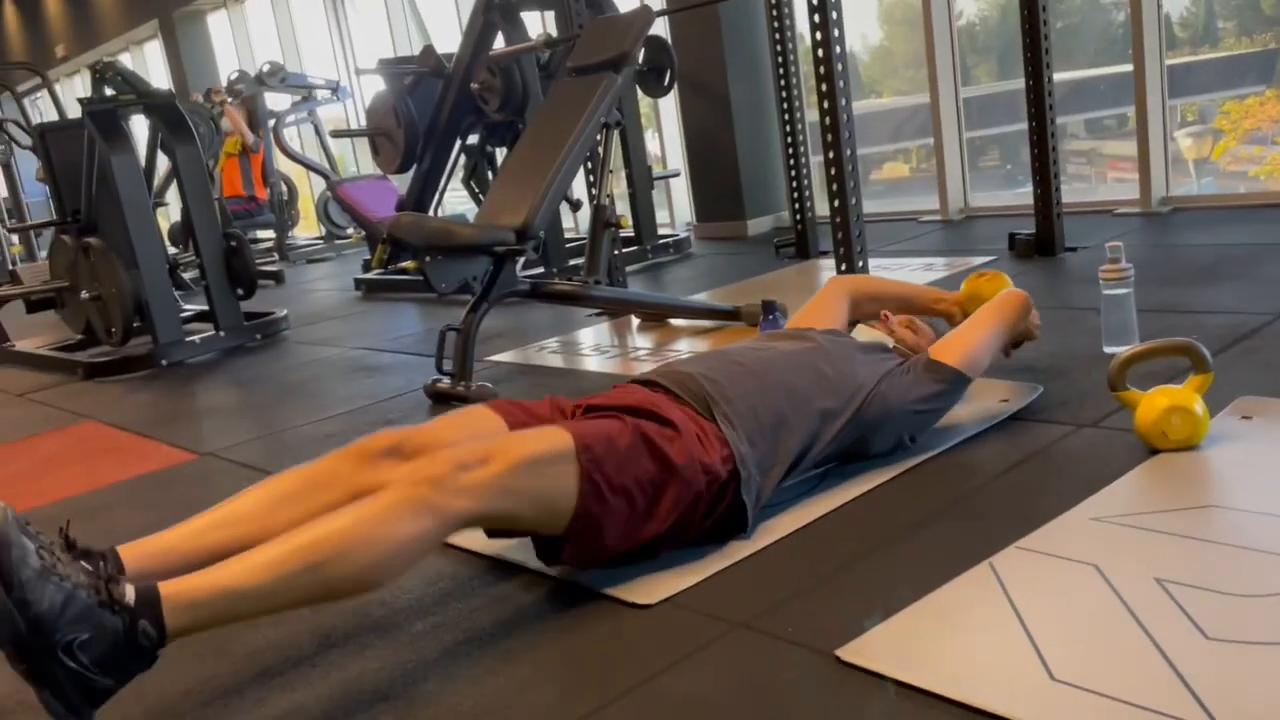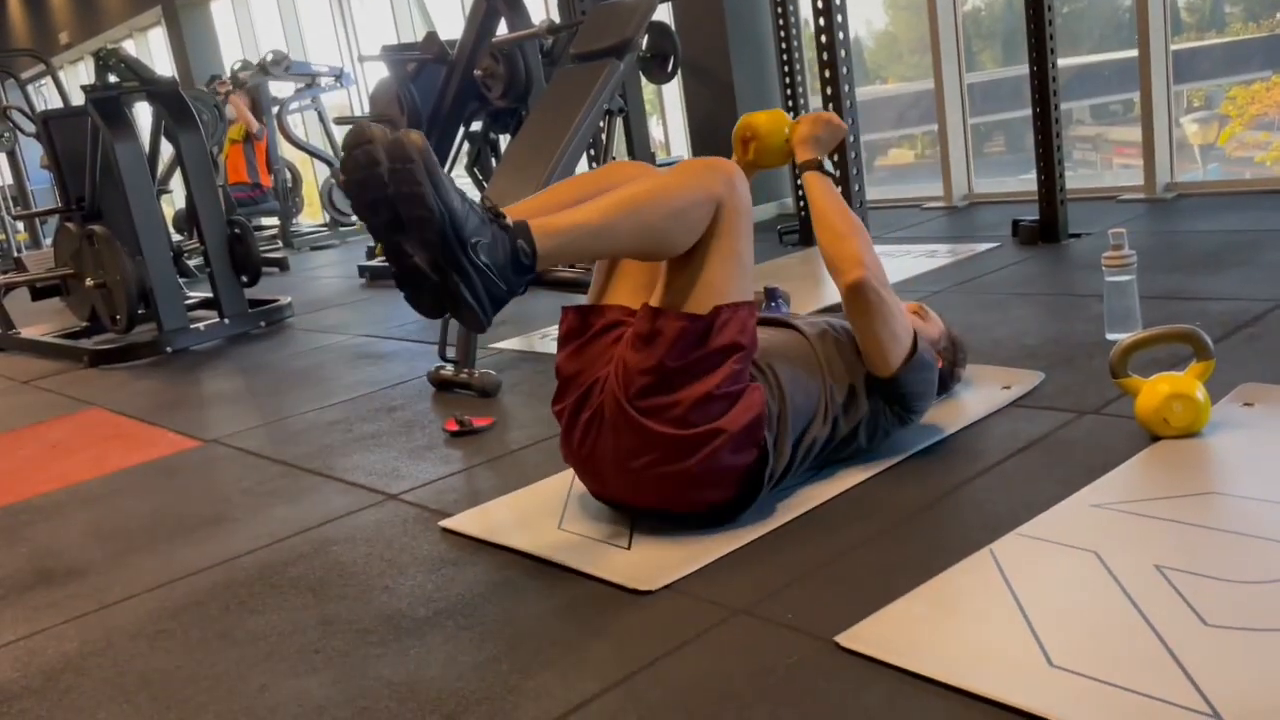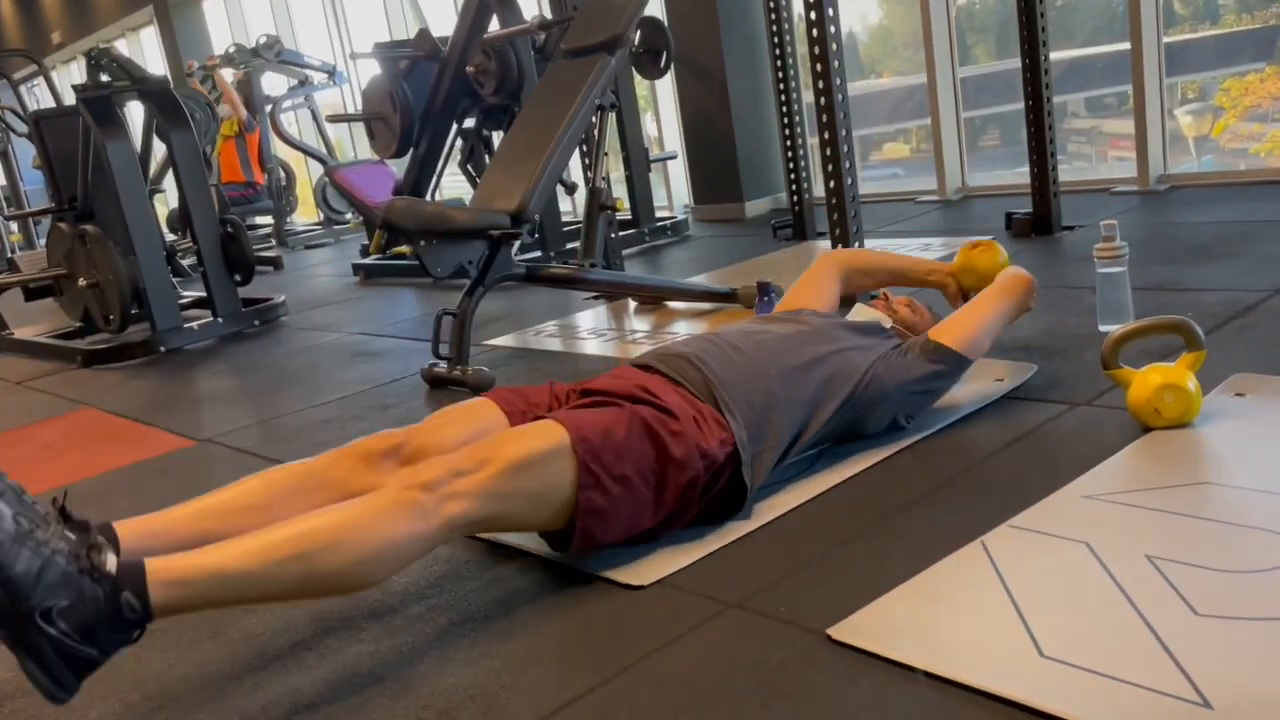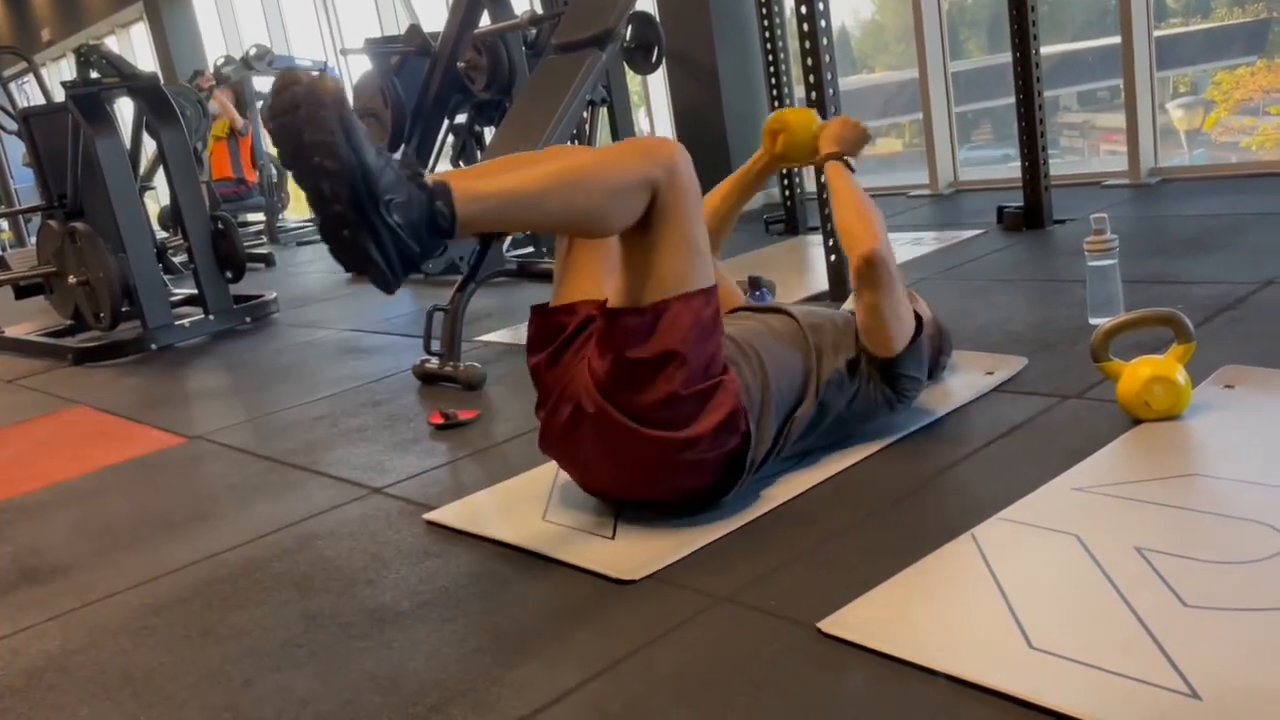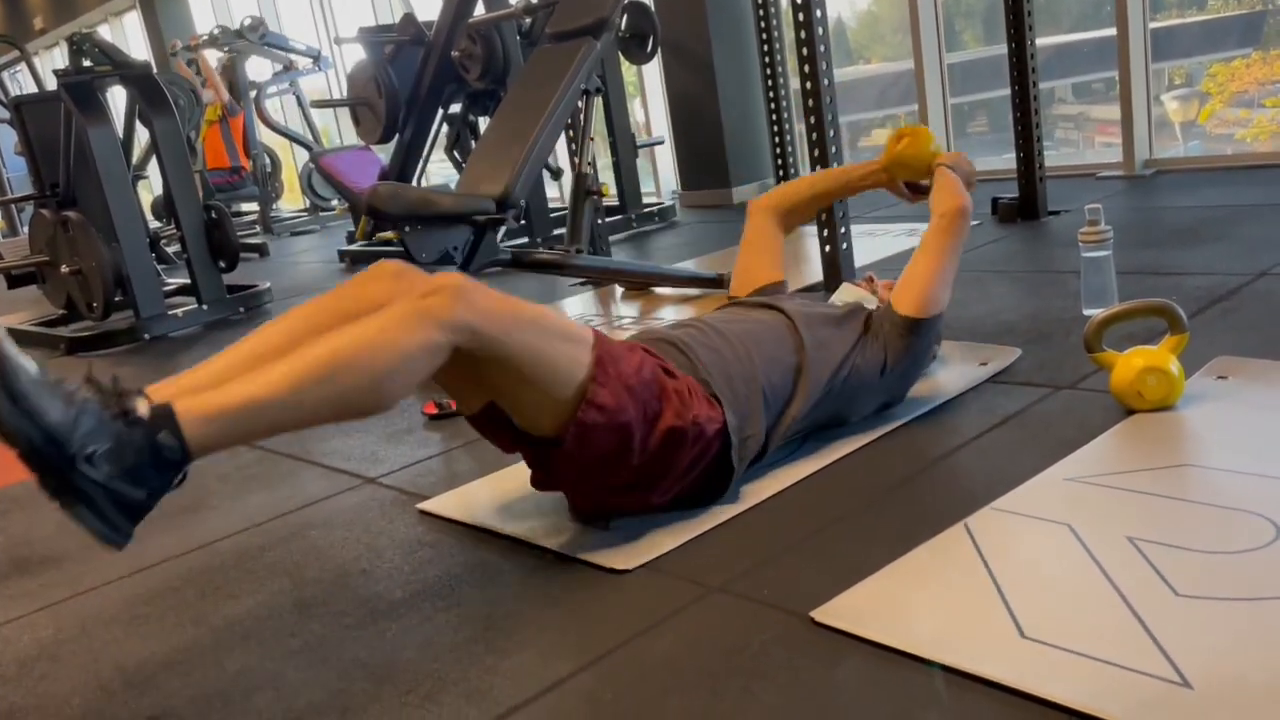
dt=1s
person 1, frame 1
left shoulder: (902, 387)
right shoulder: (827, 346)
left elbow: (997, 327)
right elbow: (847, 283)
left wrist: (1003, 307)
right wrist: (953, 288)
left hip: (690, 453)
right hip: (622, 408)
left knee: (449, 486)
right knee: (388, 455)
left ankle: (133, 623)
right ankle: (111, 573)
person 1, frame 2
left shoulder: (903, 382)
right shoulder: (792, 336)
left elbow: (861, 280)
right elbow: (712, 258)
left wrist: (809, 162)
right wrist: (750, 164)
left hip: (690, 443)
right hip: (604, 421)
left knee: (712, 184)
right knee: (638, 180)
left ankle: (499, 256)
right ankle: (469, 249)
person 1, frame 3
left shoulder: (903, 369)
right shoulder: (822, 329)
left elbow: (1009, 293)
right elbow: (835, 258)
left wrist: (989, 283)
right wrist: (943, 266)
left hip: (690, 441)
right hip: (628, 391)
left knee: (442, 495)
right knee: (389, 456)
left ankle: (107, 603)
right ankle: (99, 551)
person 1, frame 4
left shoulder: (892, 370)
right shoulder: (777, 323)
left elbow: (873, 258)
right elbow: (694, 240)
left wrist: (834, 161)
right wrist: (771, 160)
left hip: (676, 429)
right hip: (587, 410)
left knee: (660, 160)
right knee: (582, 165)
left ankle: (414, 216)
right ankle: (405, 208)
person 1, frame 5
left shoulder: (880, 347)
right shoulder: (783, 309)
left elbow: (949, 231)
right elbow: (766, 213)
left wrist: (946, 176)
right wrist: (879, 170)
left hip: (674, 436)
right hip: (611, 404)
left knee: (445, 307)
right knee: (392, 285)
left ankle: (148, 449)
right ankle: (132, 418)
